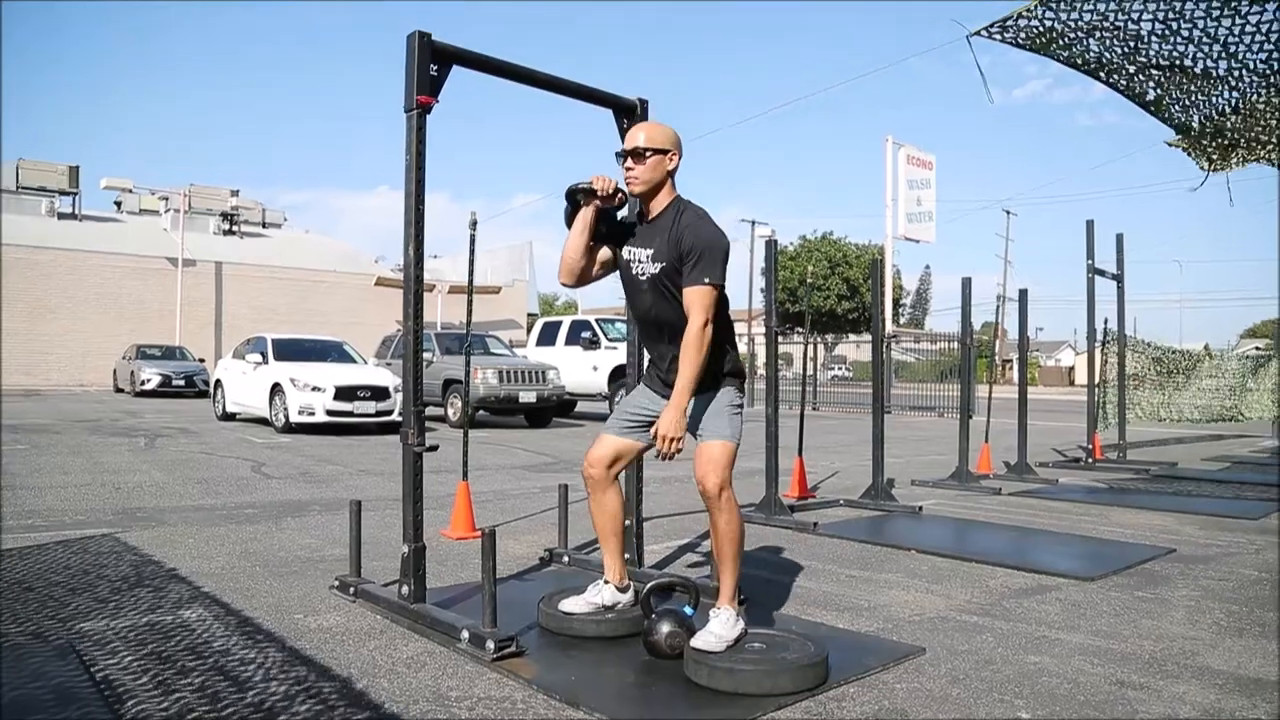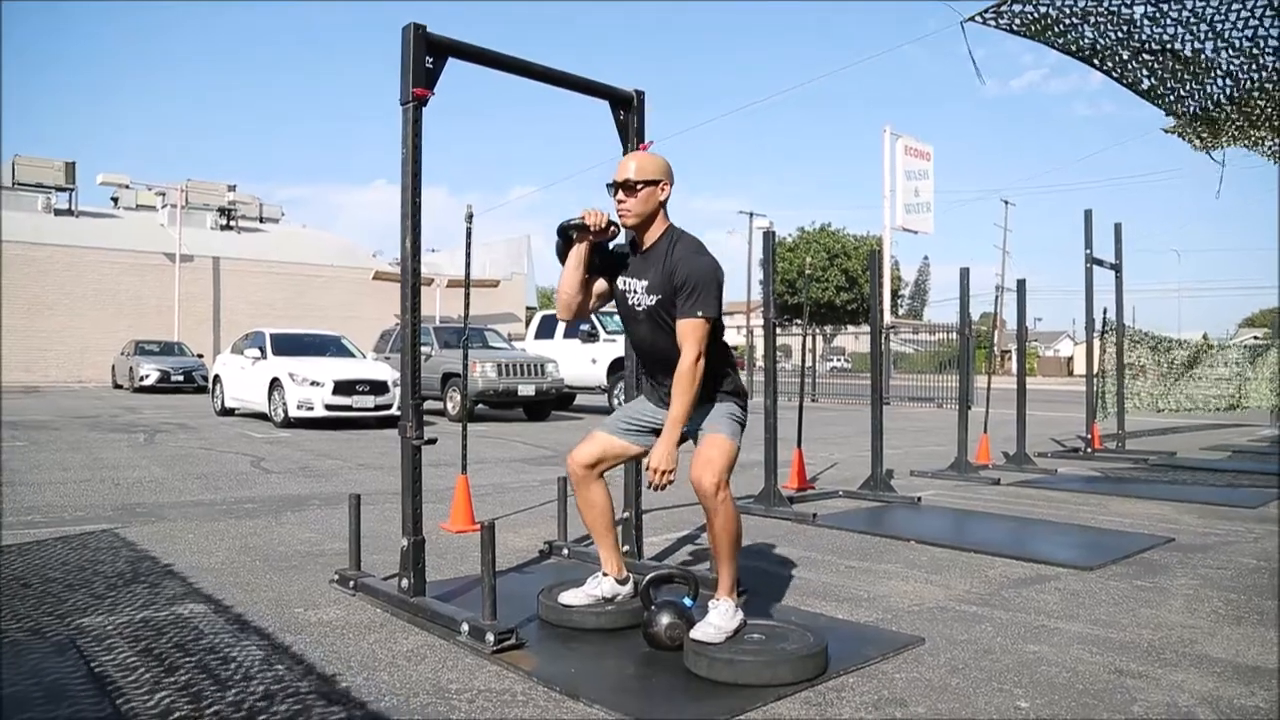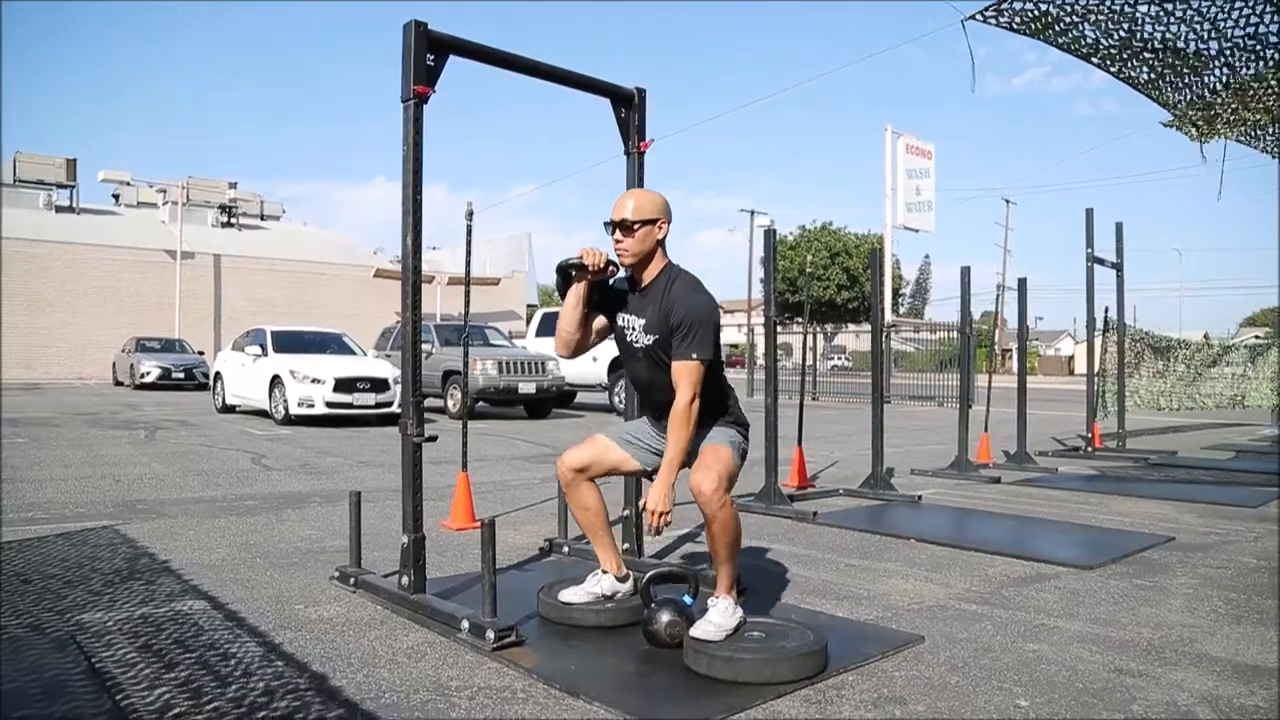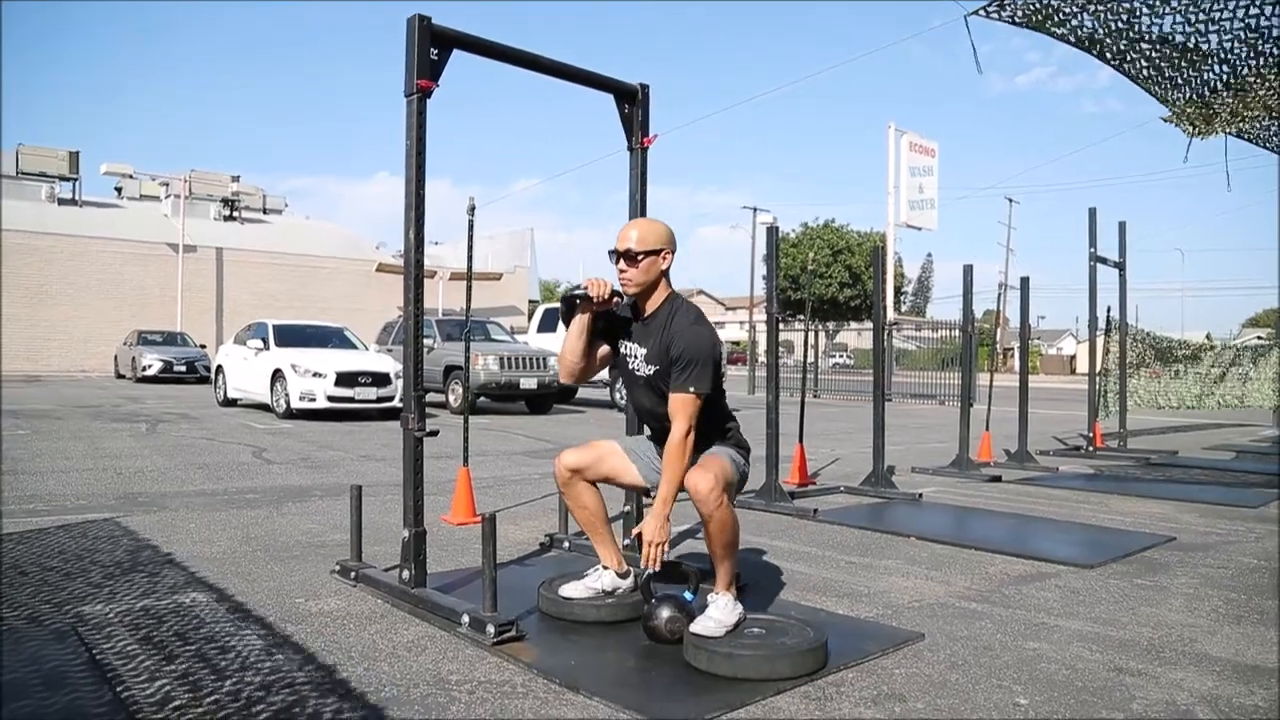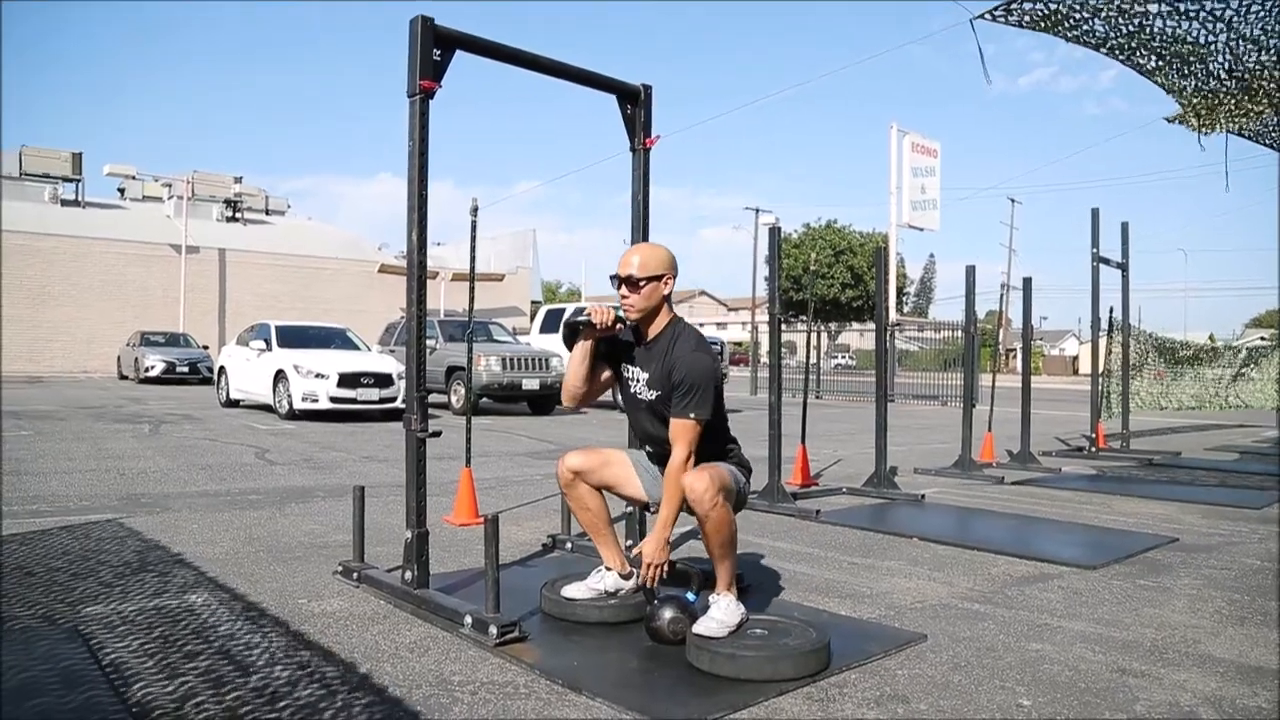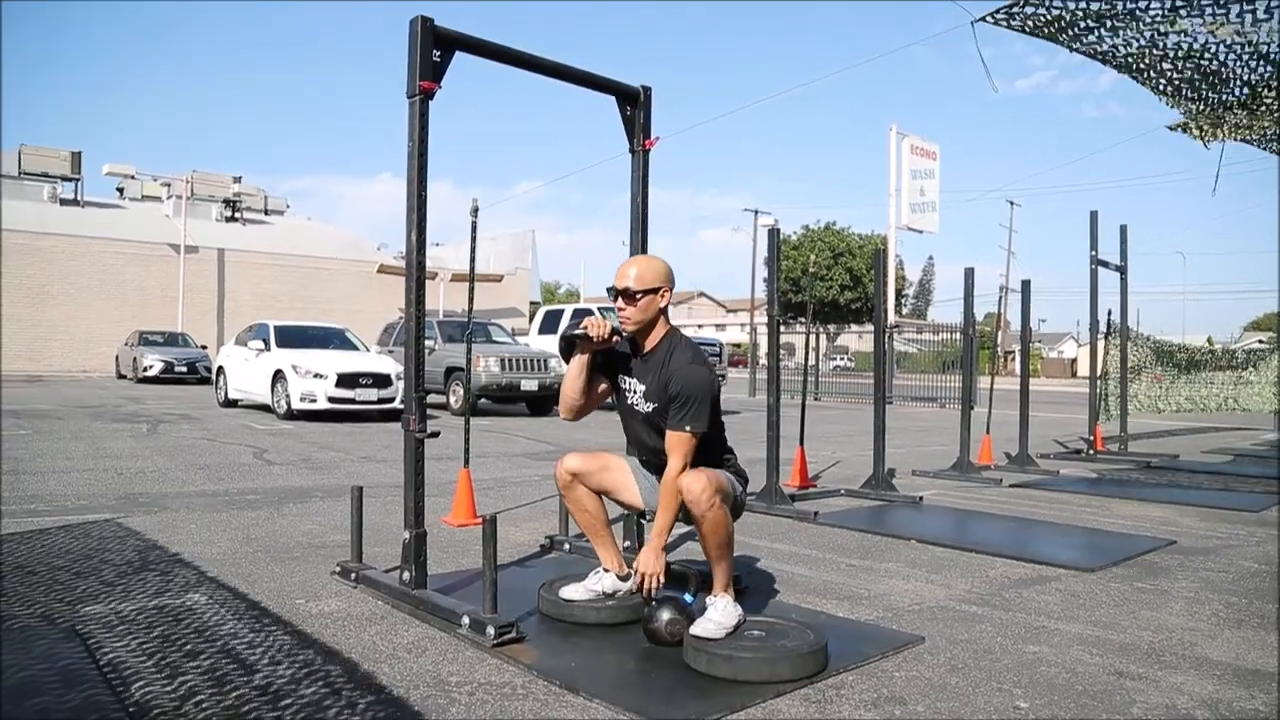
dt=0.2s
person 1, frame 1
left shoulder: (696, 230)
right shoulder: (626, 229)
left elbow: (700, 324)
right elbow: (570, 276)
left wrist: (676, 410)
right wrist: (589, 210)
left hip: (712, 383)
right hip: (657, 380)
left knee: (711, 480)
right knee: (596, 465)
left ankle: (727, 611)
right ankle: (615, 585)
person 1, frame 2
left shoulder: (690, 261)
right shoulder: (619, 258)
left elbow: (692, 359)
right elbow: (568, 311)
left wrist: (668, 442)
right wrist: (583, 244)
left hip: (714, 399)
right hip: (656, 398)
left knee: (706, 478)
right knee: (581, 462)
left ankle: (726, 602)
right ankle: (615, 577)
person 1, frame 3
left shoulder: (688, 300)
right shoulder: (618, 292)
left elbow: (688, 400)
right elbow: (567, 346)
left wrist: (663, 482)
right wrist: (580, 284)
left hip: (714, 427)
right hip: (657, 424)
left knee: (706, 485)
right knee: (571, 465)
left ankle: (726, 599)
right ankle: (614, 575)
person 1, frame 4
left shoulder: (689, 330)
right shoulder: (619, 318)
left elbow: (684, 430)
right elbow: (570, 373)
left wrist: (659, 513)
right wrist: (585, 313)
left hip: (715, 450)
right hip: (659, 447)
left knee: (702, 485)
right knee: (569, 465)
left ankle: (725, 596)
right ankle: (615, 570)
person 1, frame 5
left shoulder: (691, 356)
right shoulder: (622, 340)
left elbow: (684, 455)
right elbow: (573, 397)
left wrist: (659, 536)
right wrist: (587, 338)
left hip: (717, 471)
right hip: (658, 466)
left knee: (698, 486)
right knee: (572, 467)
left ankle: (726, 597)
right ankle: (618, 571)
person 1, frame 6
left shoulder: (688, 368)
right shoulder: (618, 350)
left elbow: (679, 465)
right elbow: (570, 409)
left wrist: (656, 546)
right wrist: (585, 350)
left hip: (714, 482)
left knee: (695, 486)
right knee: (570, 470)
left ankle: (723, 599)
right ankle: (614, 572)
